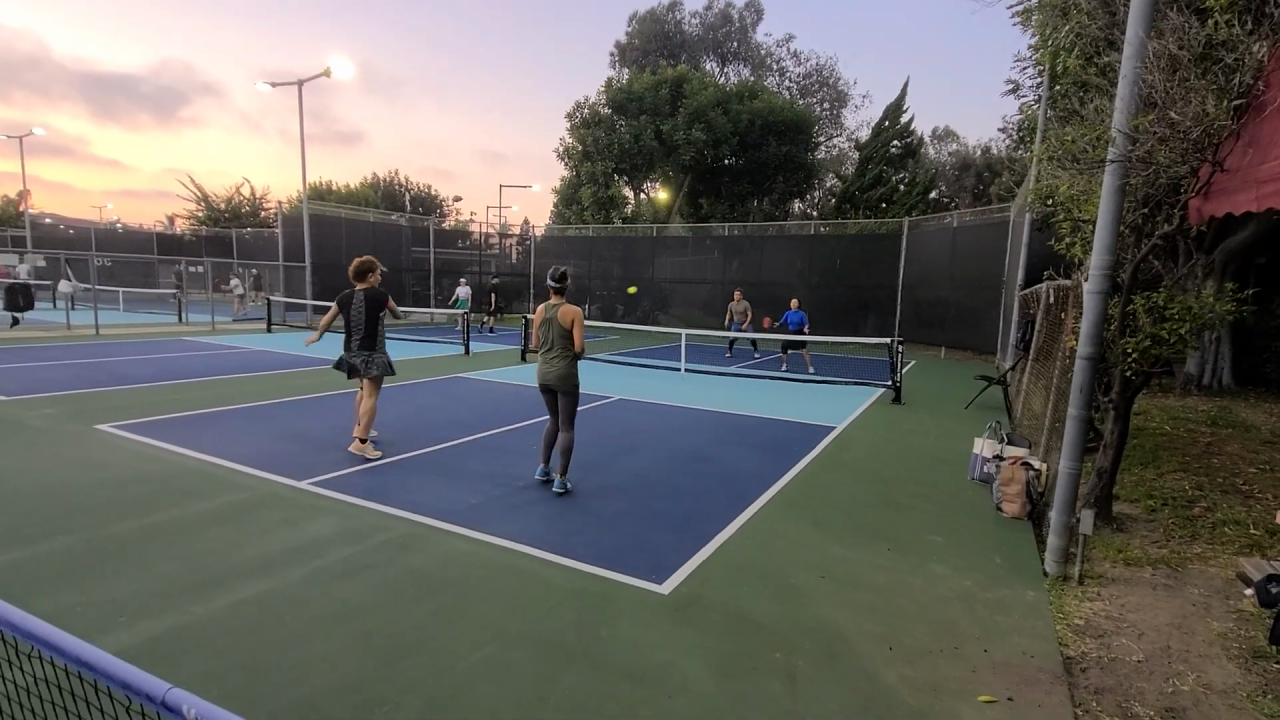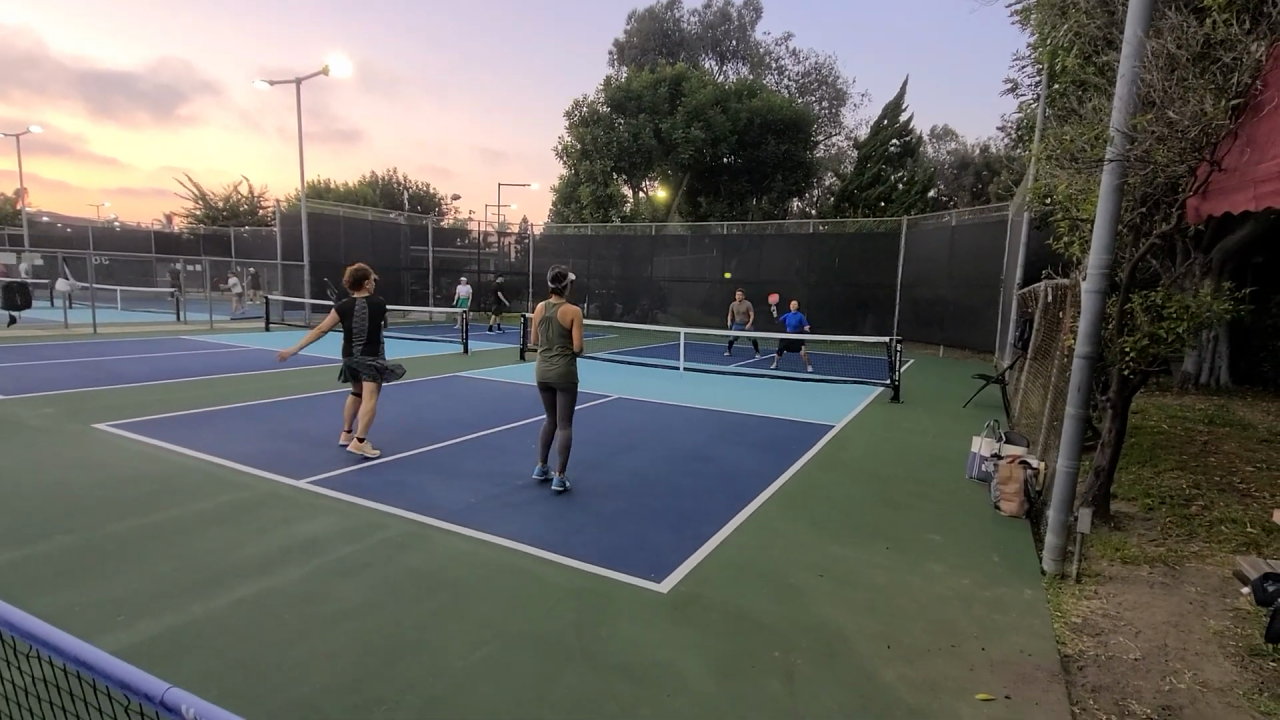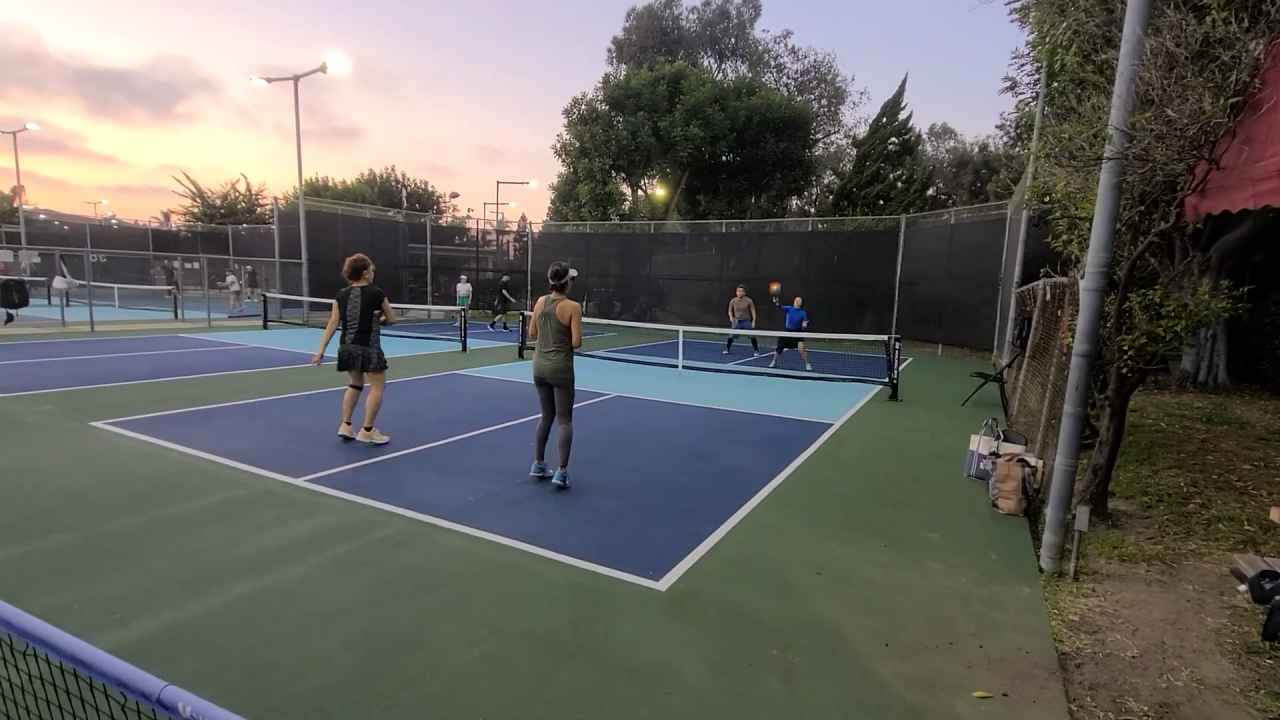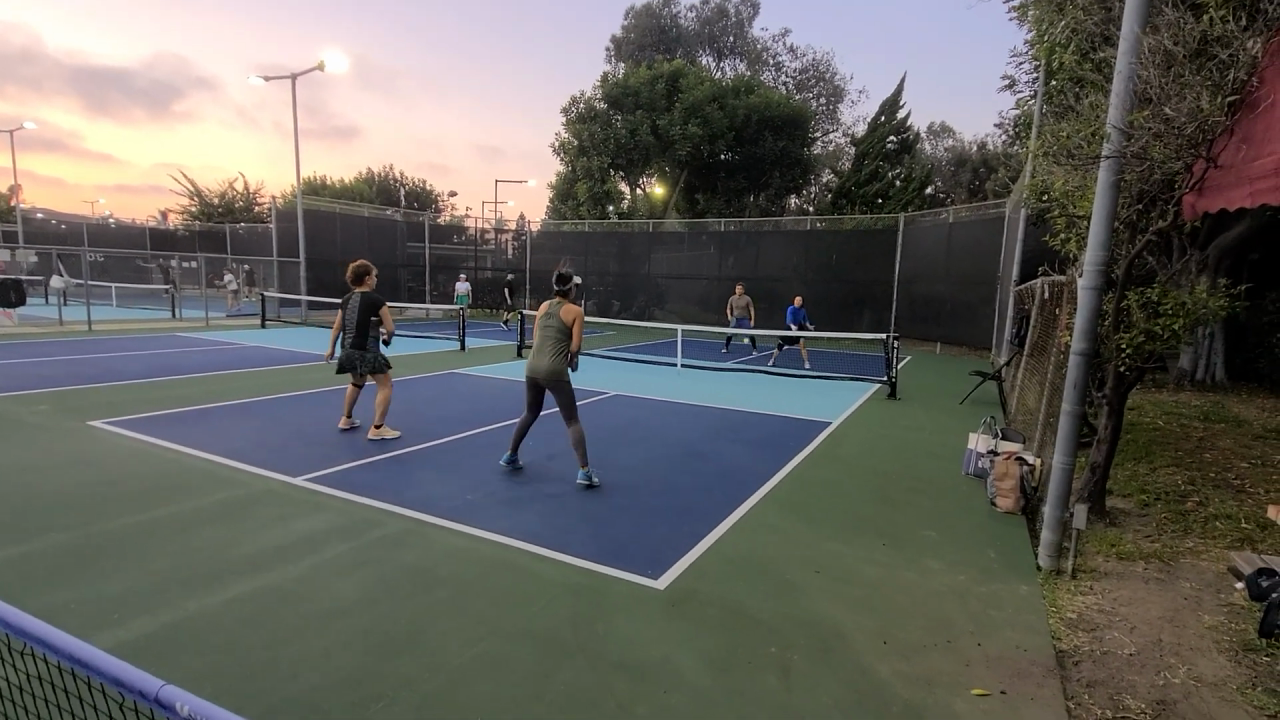
dt=0.2s
person 1, frame 1
left shoulder: (540, 310)
right shoulder: (574, 312)
left elbow: (536, 343)
right elbow: (579, 348)
right wrist: (576, 354)
left hip: (544, 373)
right hip: (565, 376)
left knee: (554, 421)
right knee: (566, 428)
left ankle: (543, 468)
right ankle: (561, 479)
person 1, frame 2
left shoulder: (540, 308)
right shoulder: (573, 311)
left elbow: (534, 341)
right elbow: (578, 348)
left hip: (543, 372)
right hip: (564, 374)
left knee: (551, 419)
right knee: (564, 425)
left ankle: (541, 467)
right ankle: (559, 477)
person 1, frame 3
left shoulder: (540, 302)
right shoulder: (572, 307)
left elbow: (532, 334)
right elbow: (576, 342)
left hip: (539, 367)
right hip: (560, 369)
left knee: (547, 416)
right knee: (564, 421)
left ankle: (538, 464)
right ankle: (561, 472)
person 1, frame 4
left shoulder: (544, 306)
right shoulder: (576, 311)
right elbow: (575, 347)
right wrist: (572, 361)
left hip: (533, 368)
right hip: (555, 372)
left knee: (531, 413)
right knee: (572, 422)
left ankle: (510, 455)
right ankle: (584, 472)
person 2, frame 1
left shoulder: (344, 297)
right shoulder: (380, 294)
left elbow: (326, 321)
right elbow: (397, 314)
left wrist: (317, 335)
left hip: (352, 352)
right hip: (372, 353)
left knee: (365, 388)
right knee: (371, 396)
left ankle: (361, 428)
right ankle: (361, 443)
person 2, frame 2
left shoulder: (342, 306)
right shoulder: (379, 303)
left elbow: (321, 329)
left wrist: (294, 349)
left hip: (351, 358)
right hip: (372, 358)
left knee: (356, 392)
right knee: (369, 398)
left ankle: (347, 433)
right ankle: (360, 442)
person 2, frame 3
left shoulder: (341, 295)
right shoulder: (376, 294)
left elbow: (332, 324)
right elbow: (391, 319)
left wrist: (321, 350)
left hip: (347, 346)
right hip: (367, 347)
left knee: (355, 385)
right knee: (377, 387)
left ankle: (346, 425)
right ankle: (367, 431)
person 2, frame 4
left shoulder: (347, 299)
right shoulder: (376, 300)
left elbow: (336, 327)
right elbow: (390, 329)
left wrist: (330, 348)
right wrist: (387, 338)
left hip: (348, 350)
right hip: (366, 352)
left knee: (357, 382)
right knee: (385, 386)
left ankle: (346, 419)
right ankle: (378, 428)
